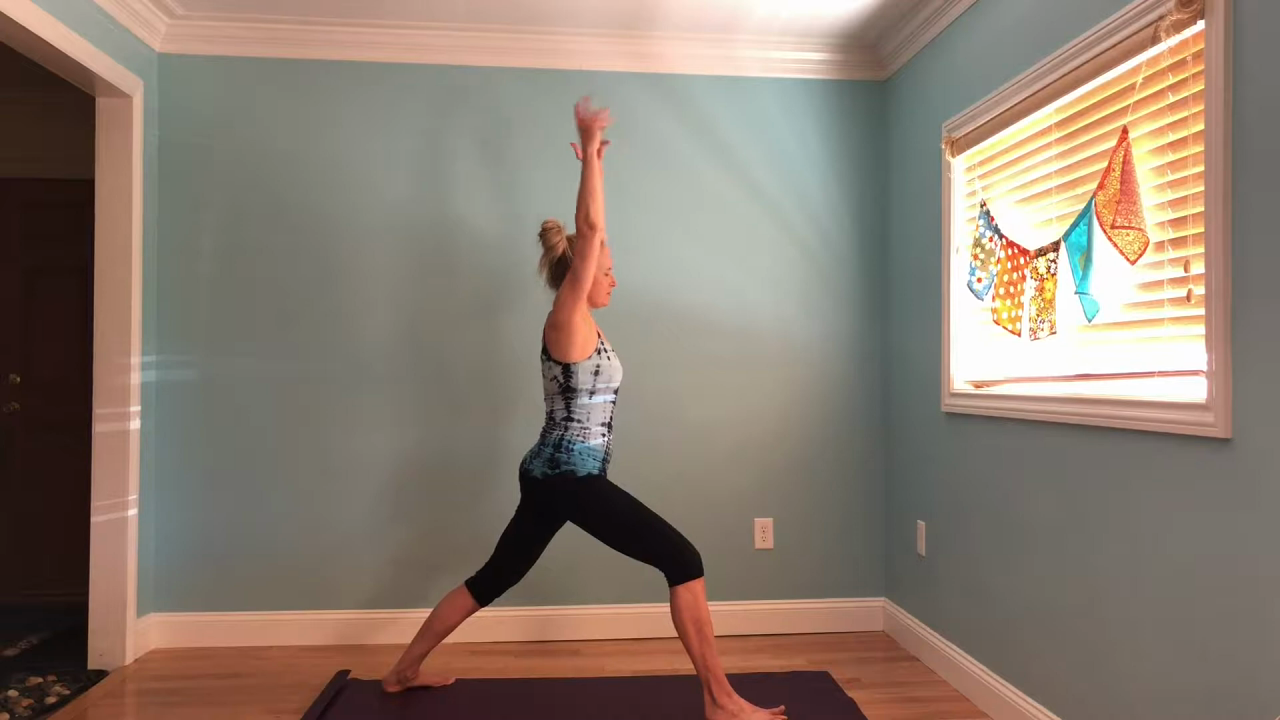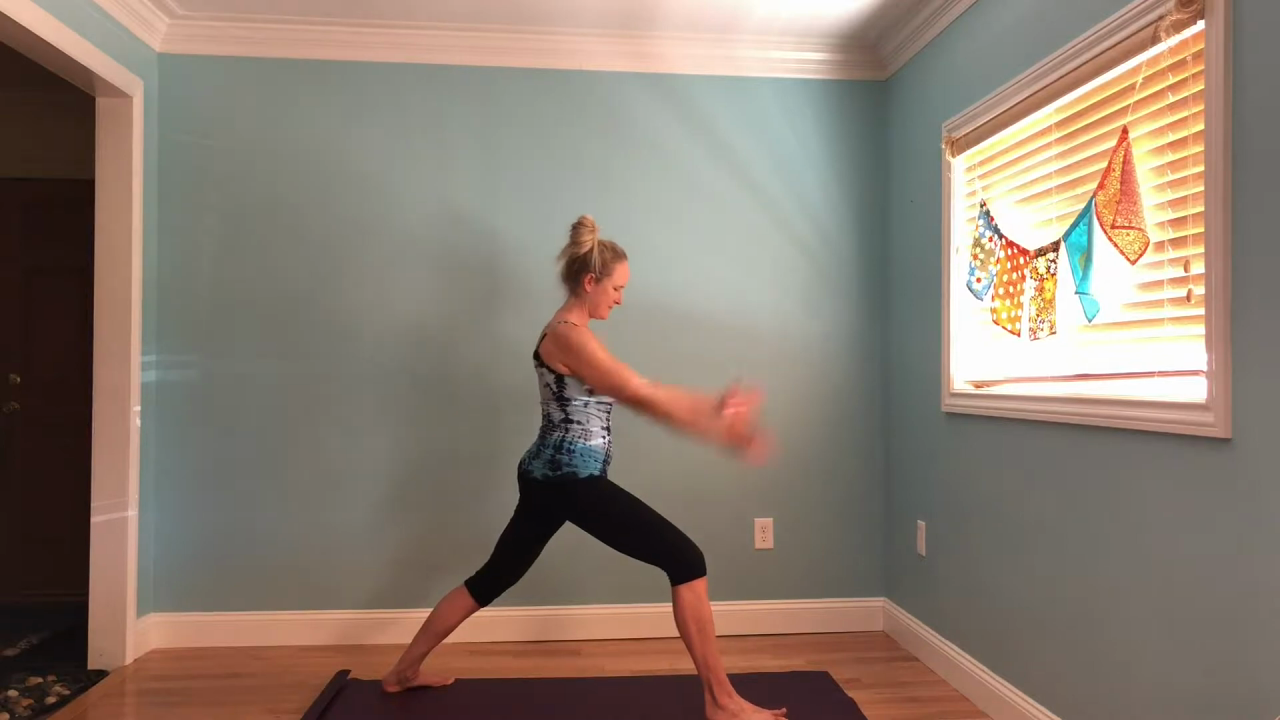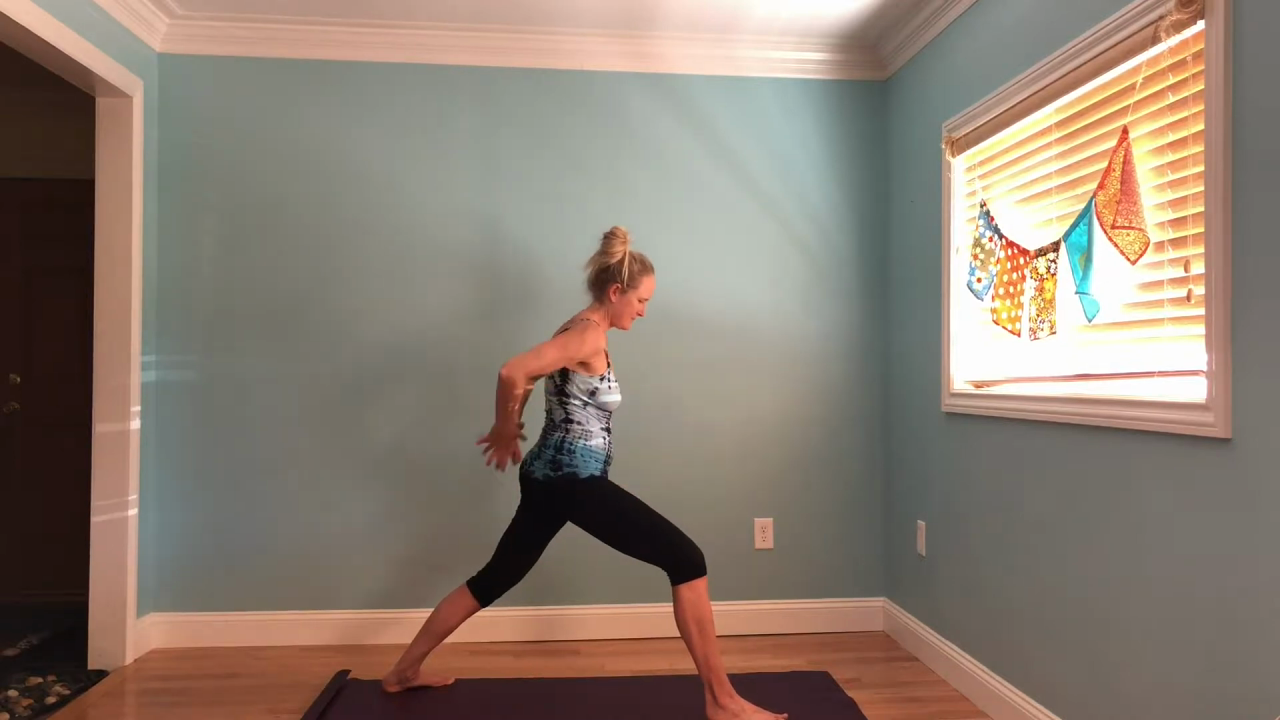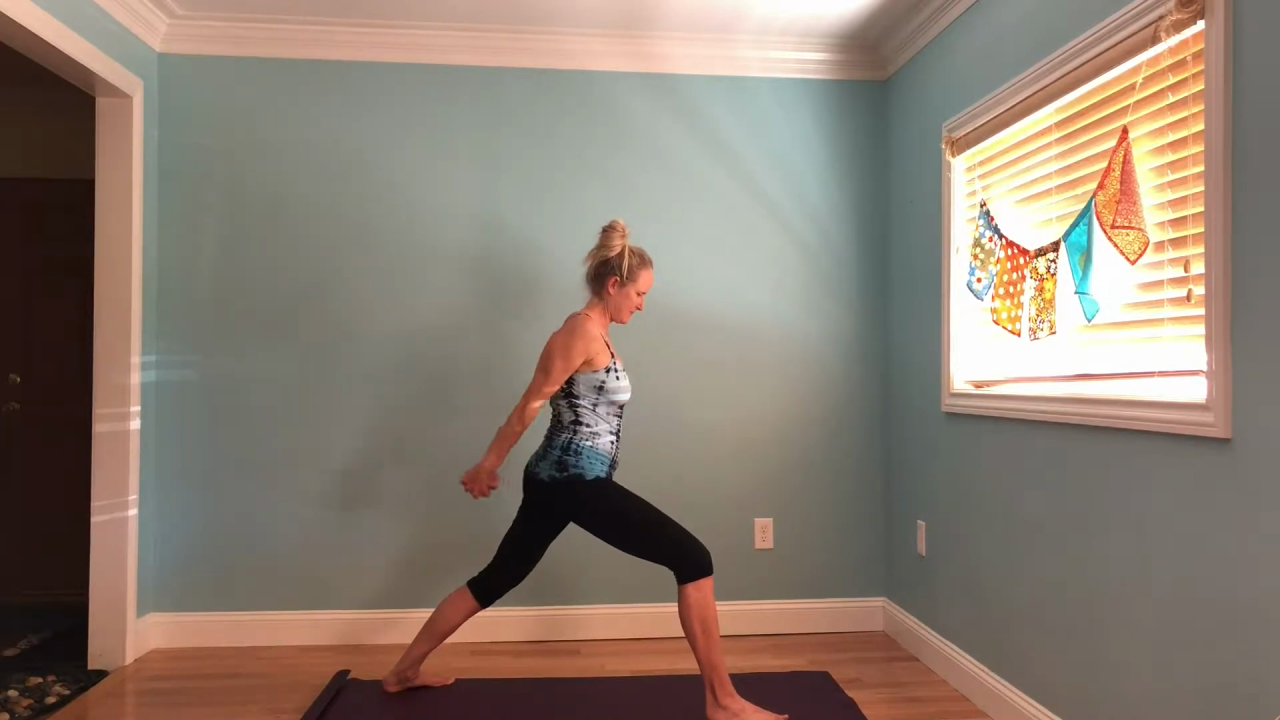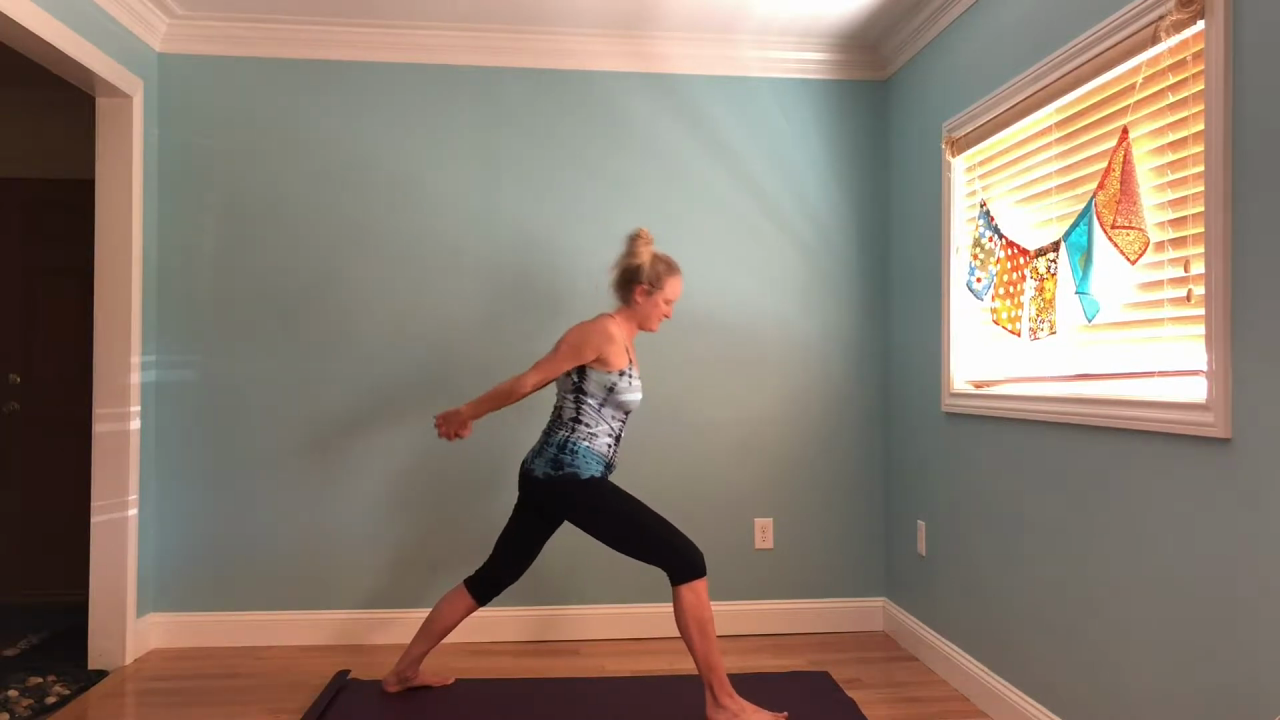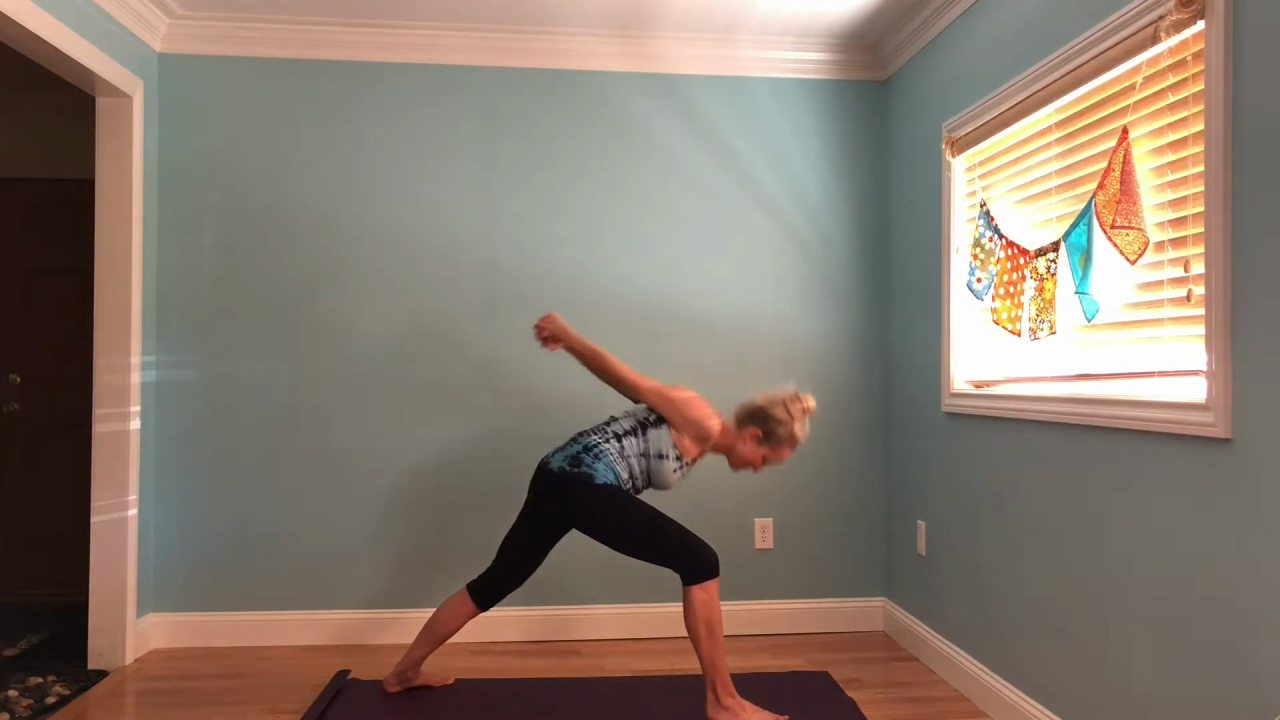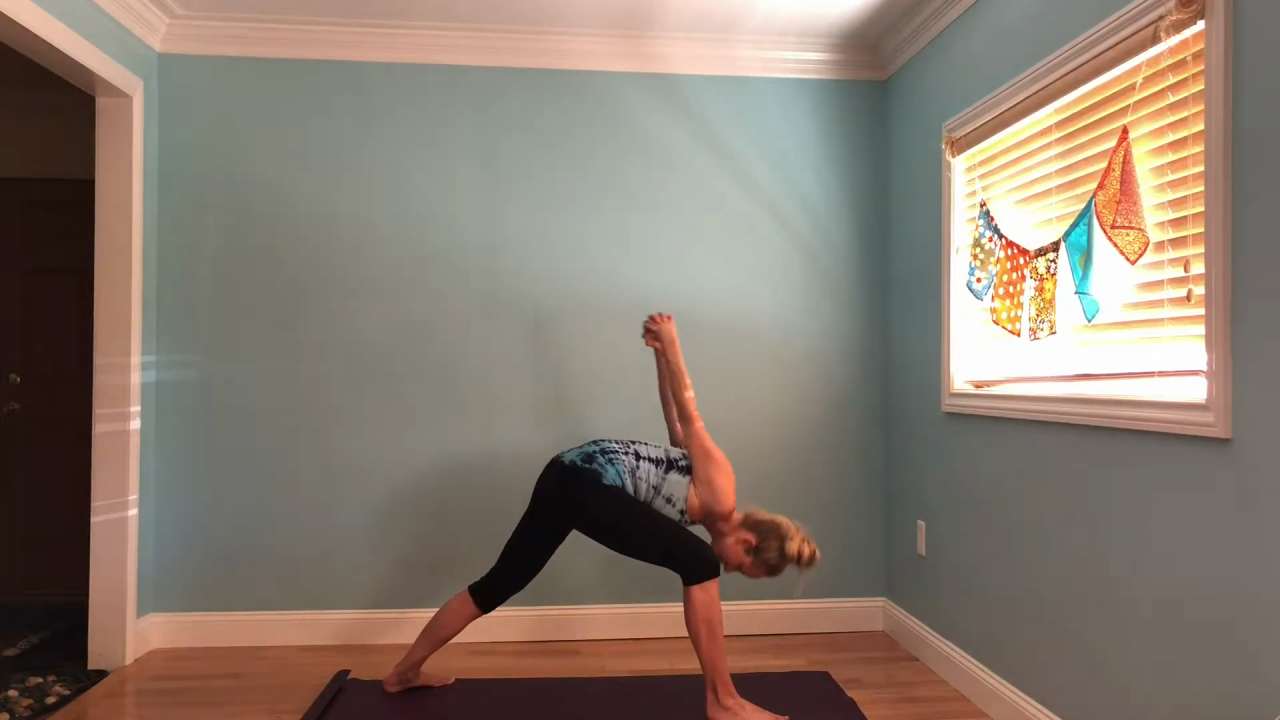
dt=0.7s
person 1, frame 1
left shoulder: (576, 324)
right shoulder: (567, 322)
left elbow: (591, 236)
right elbow: (590, 231)
left wrist: (592, 158)
right wrist: (590, 155)
left hip: (554, 474)
right hip: (571, 478)
left knee: (494, 578)
right knee: (683, 562)
left ankle: (403, 670)
person 1, frame 2
left shoulder: (574, 331)
right shoulder: (568, 336)
left elbow: (637, 389)
right elbow: (642, 396)
left wrist: (713, 406)
right wrist: (718, 430)
left hip: (551, 475)
right hip: (571, 478)
left knee: (492, 577)
right knee: (686, 560)
left ankle: (404, 670)
person 1, frame 3
left shoulder: (583, 332)
right shoulder: (590, 334)
left elbow: (524, 377)
right elbow: (512, 374)
left wrist: (507, 433)
right wrist: (505, 431)
left hip: (552, 475)
right hip: (573, 478)
left knee: (494, 577)
right knee: (685, 560)
left ankle: (404, 670)
person 1, frame 4
left shoulder: (591, 331)
right shoulder: (582, 330)
left elbow: (541, 400)
right elbow: (531, 403)
left wrist: (492, 465)
right wrist: (488, 465)
left hip: (557, 477)
right hip: (578, 480)
left knee: (495, 578)
right knee: (693, 560)
left ankle: (405, 670)
person 1, frame 5
left shoulder: (621, 340)
right shoulder: (606, 332)
left elbow: (534, 383)
right elbow: (529, 380)
left wrist: (468, 416)
right wrist: (470, 412)
left hip: (552, 475)
right hip: (571, 476)
left knee: (493, 576)
right knee: (685, 561)
left ankle: (404, 670)
person 1, frame 6
left shoulder: (700, 433)
right shoulder: (705, 423)
left elbow: (625, 382)
right elbow: (629, 380)
left wrist: (567, 338)
right wrist: (567, 336)
left hip: (564, 476)
right hip: (583, 481)
left knee: (496, 580)
right knee: (699, 563)
left ankle: (404, 671)
person 1, frame 7
left shoulder: (707, 489)
right shoulder: (721, 498)
left elbow: (678, 418)
right elbow: (689, 419)
right wrist: (669, 344)
left hip: (568, 476)
right hip: (587, 483)
left knee: (498, 583)
right knee: (697, 566)
left ankle: (405, 671)
